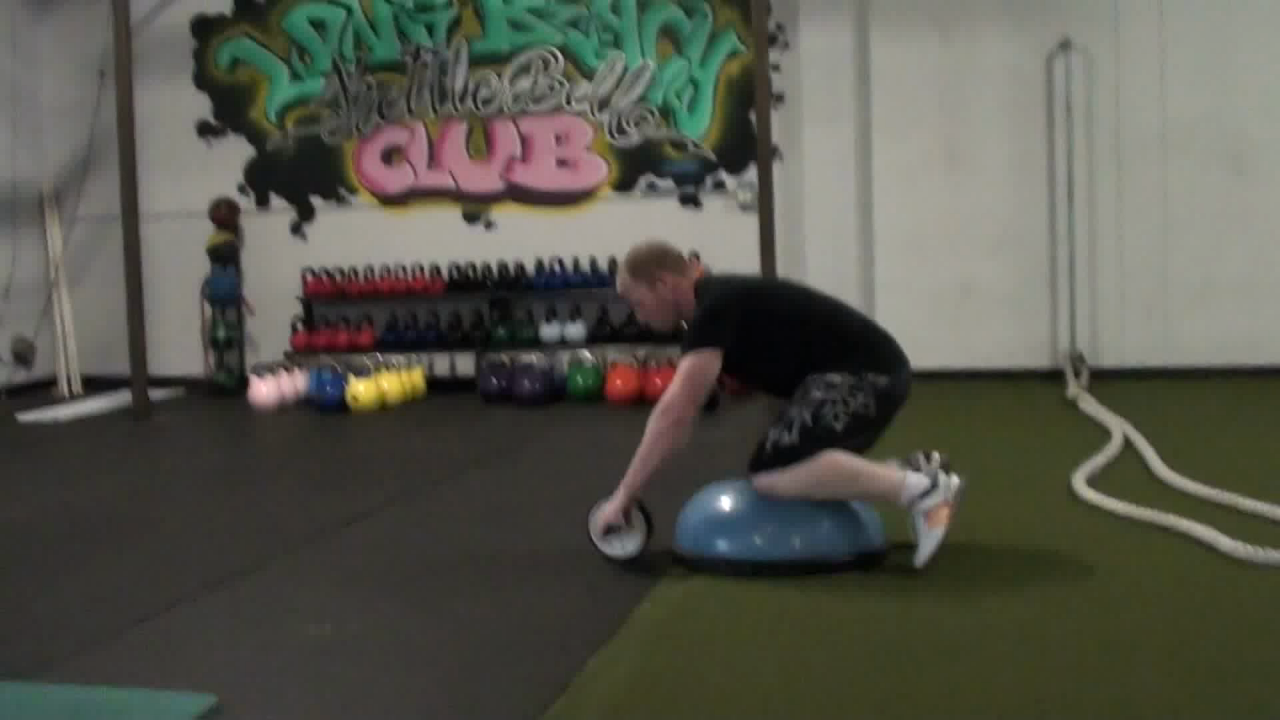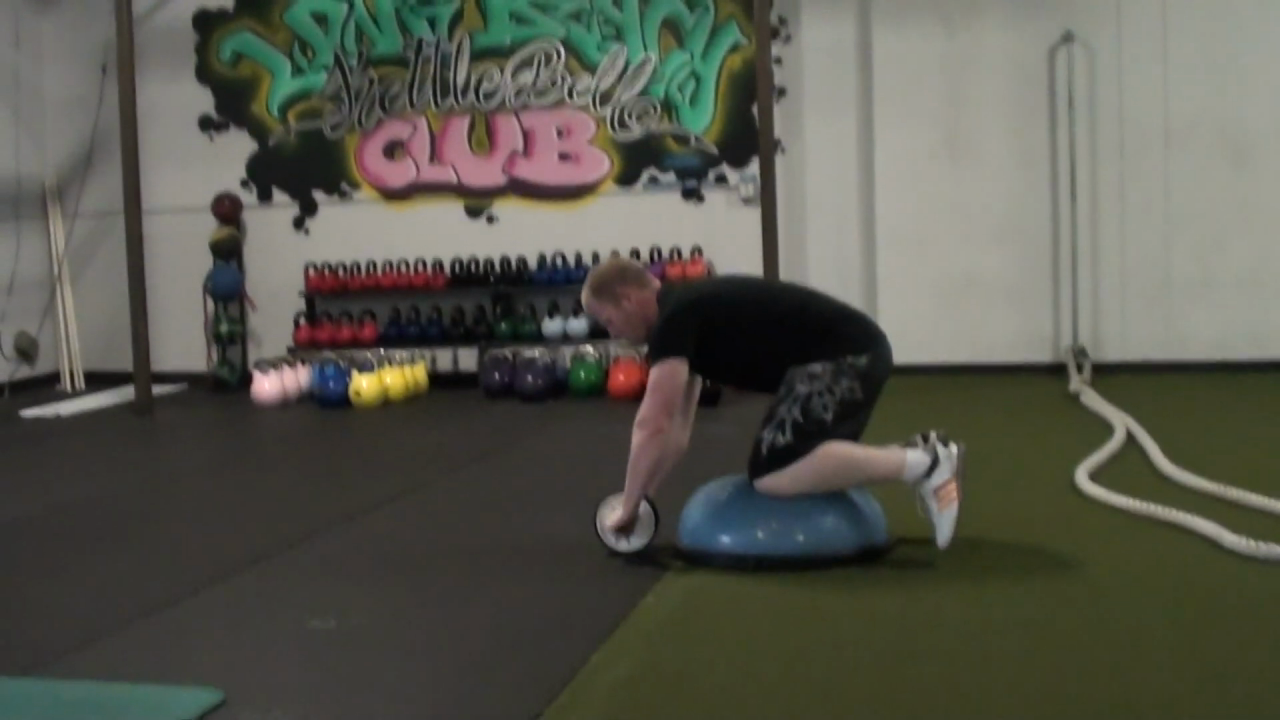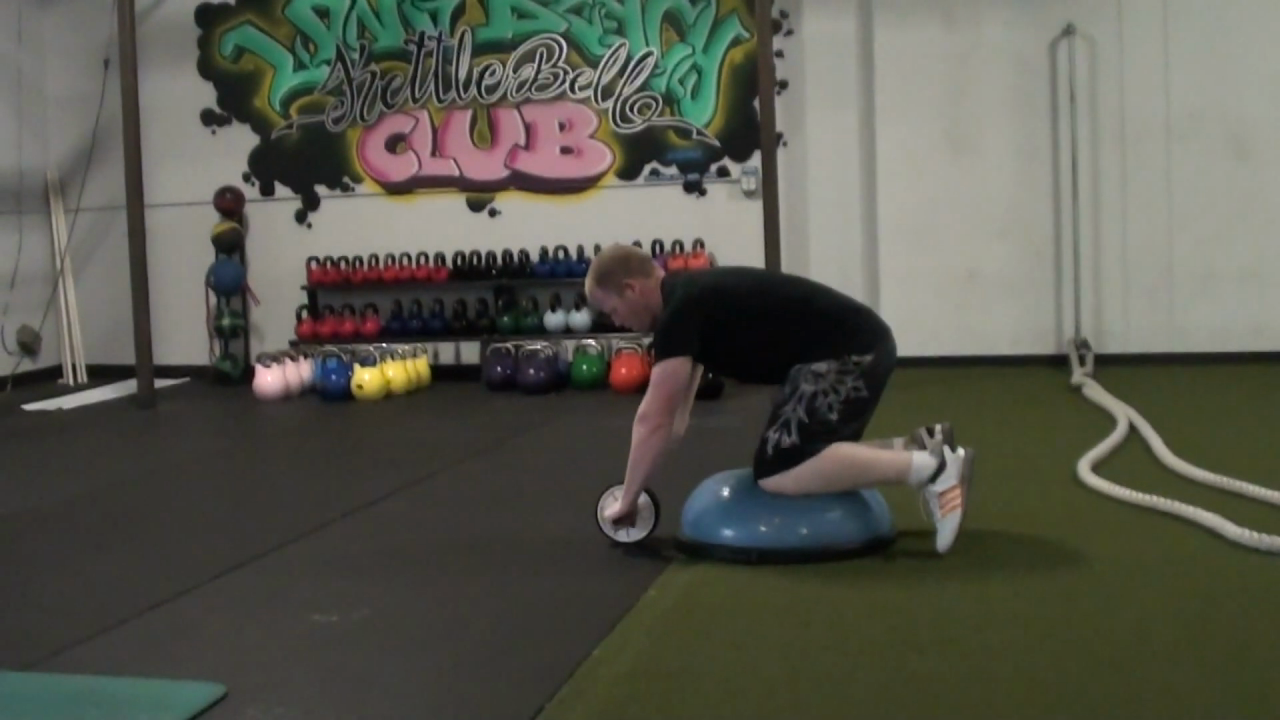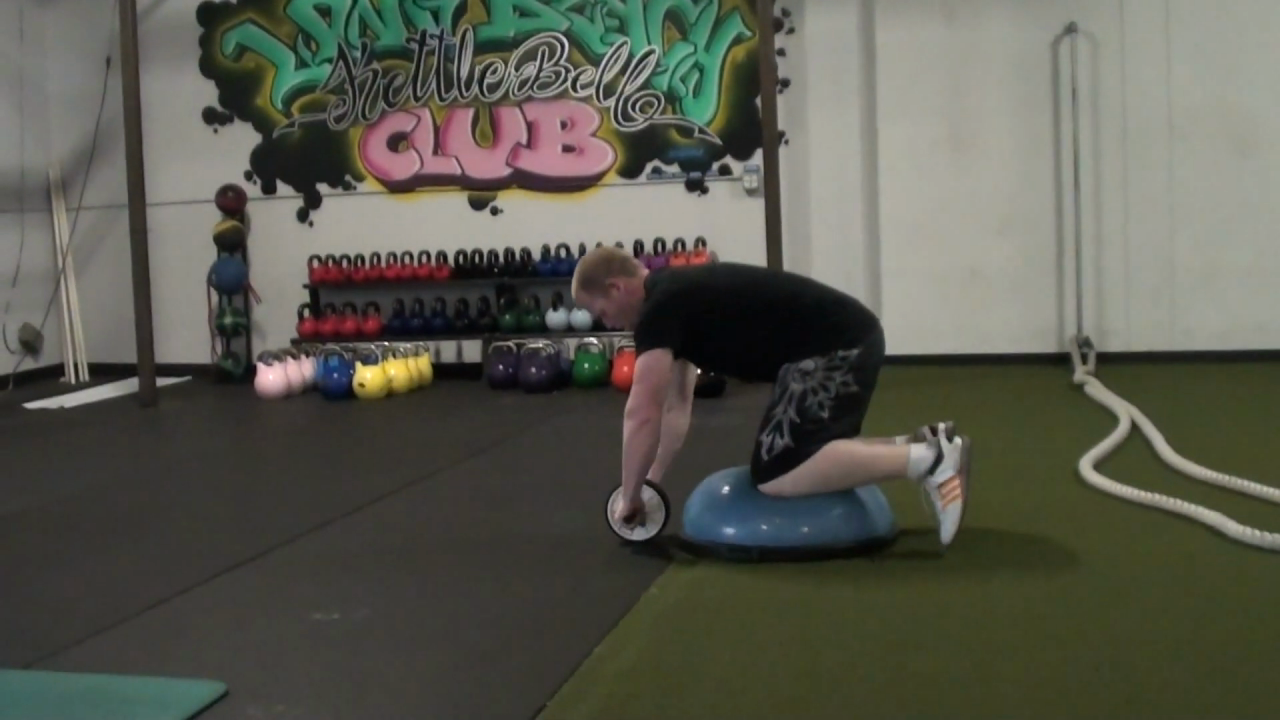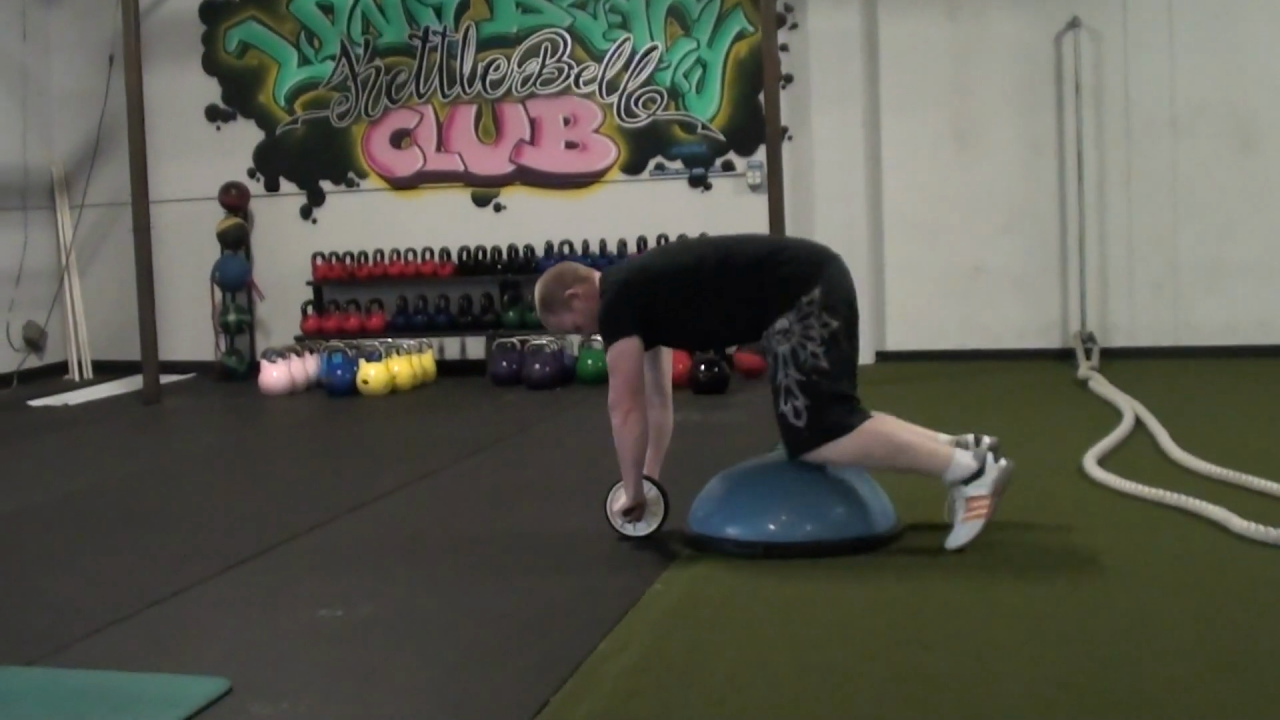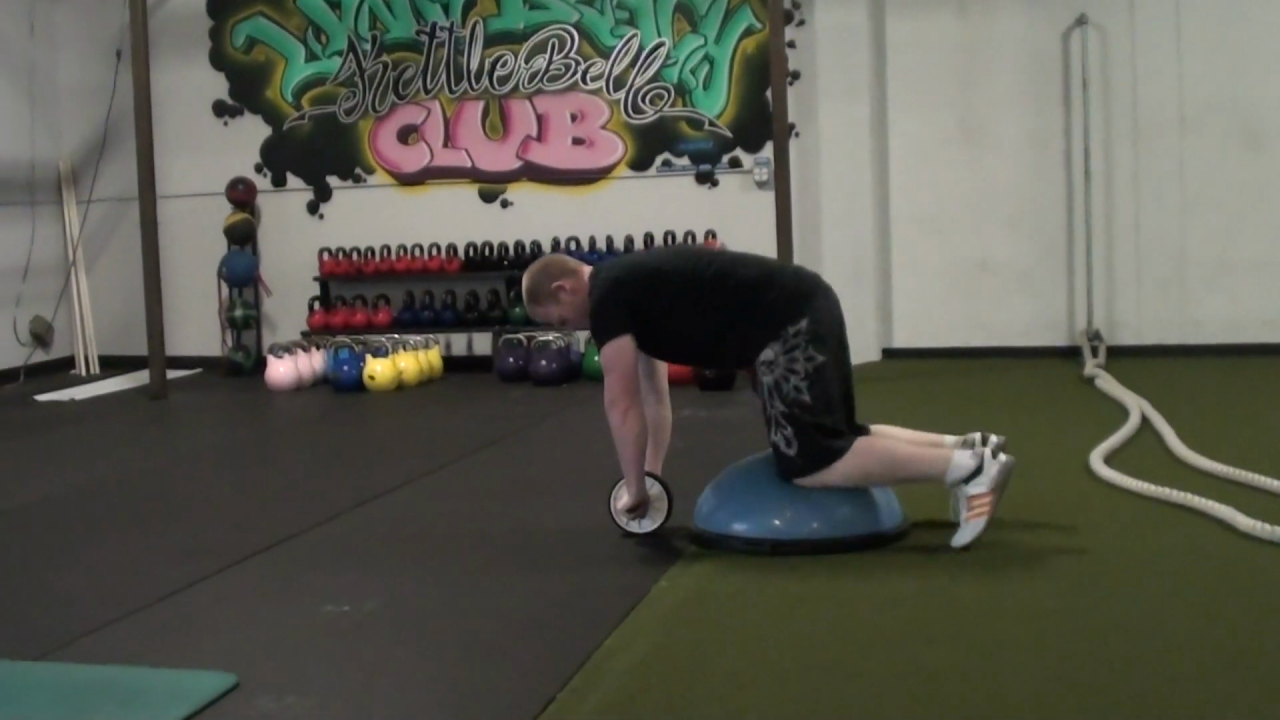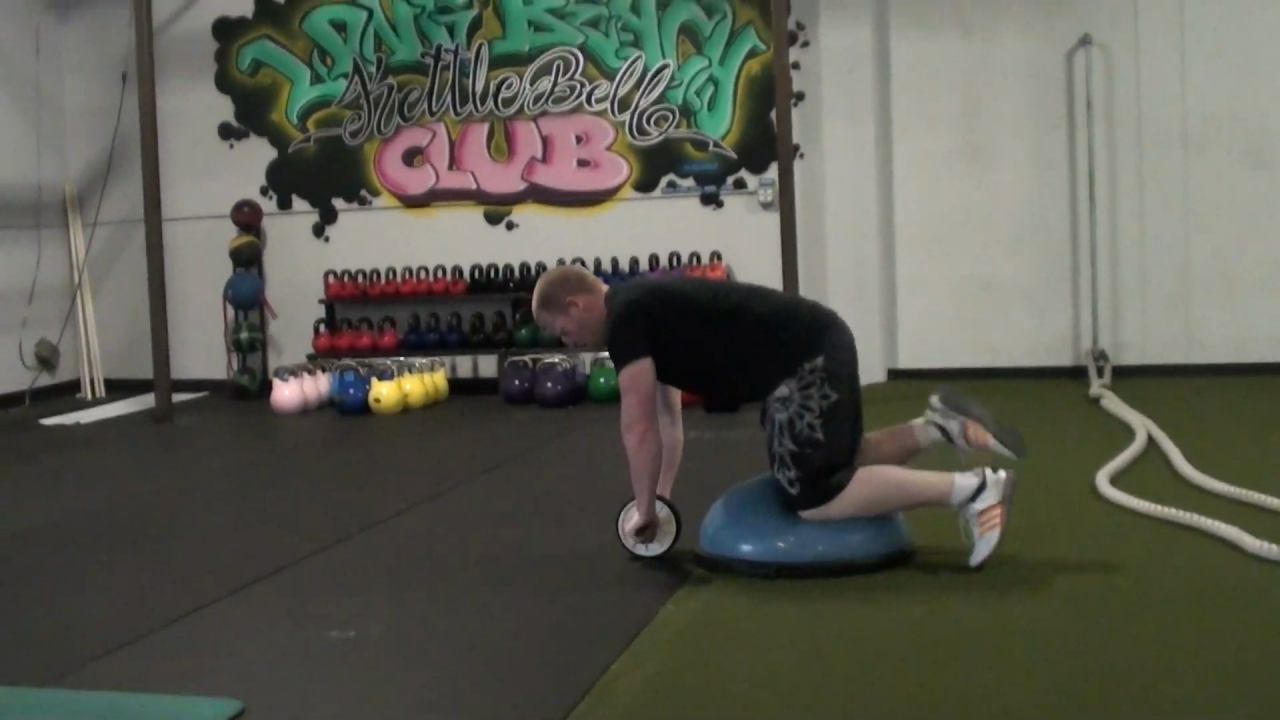
dt=0.4s
person 1, frame 1
left shoulder: (718, 307)
right shoulder: (714, 310)
left elbow: (675, 410)
right elbow: (680, 415)
left wrist: (622, 498)
right wrist: (635, 489)
left hip: (866, 374)
right hip: (866, 373)
left knee: (769, 473)
right knee: (799, 470)
left ankle: (920, 487)
right ankle: (914, 471)
person 1, frame 2
left shoulder: (675, 318)
right shoulder: (684, 315)
left elbow: (652, 426)
right elbow: (676, 427)
left wrist: (629, 509)
right wrist: (641, 497)
left hip: (844, 357)
right hip: (854, 354)
left knee: (772, 473)
right knee: (802, 465)
left ankle: (923, 464)
right ankle: (915, 454)
person 1, frame 3
left shoulder: (680, 309)
right shoulder: (687, 300)
left elbow: (654, 420)
right elbow: (675, 414)
left wrist: (627, 501)
right wrist: (638, 489)
left hip: (848, 353)
right hip: (859, 347)
left knee: (777, 471)
right knee: (809, 458)
left ankle: (929, 467)
right ankle: (919, 448)
person 1, frame 4
left shoulder: (660, 307)
right shoulder: (676, 300)
left elbow: (642, 416)
right elbow: (675, 408)
left wrist: (631, 498)
right wrist: (653, 482)
left hip: (834, 349)
right hip: (849, 340)
left knee: (776, 473)
right knee: (809, 455)
left ankle: (927, 460)
right ankle: (922, 445)
person 1, frame 5
left shoulder: (617, 299)
right shoulder: (639, 291)
left elbow: (625, 406)
right elbow: (657, 396)
left wrist: (634, 492)
right wrist: (651, 477)
left hip: (802, 291)
right hip: (817, 281)
left knee: (816, 435)
right knee: (834, 421)
left ankle: (969, 468)
right ankle: (965, 448)
person 1, frame 6
left shoulder: (607, 296)
right shoulder: (631, 286)
left elbow: (621, 404)
right elbow: (652, 392)
left wrist: (636, 489)
right wrist: (653, 473)
left hip: (790, 321)
right hip: (807, 307)
left knee: (809, 459)
right knee: (836, 435)
left ankle: (967, 468)
right ankle: (967, 448)
person 1, frame 7
left shoulder: (623, 318)
right shoulder: (644, 308)
left elbow: (638, 426)
right elbow: (667, 415)
left wrist: (646, 511)
right wrist: (664, 498)
left hip: (804, 361)
right hip: (817, 348)
left knee: (813, 497)
right knee: (833, 469)
left ankle: (971, 488)
right ankle: (942, 424)
